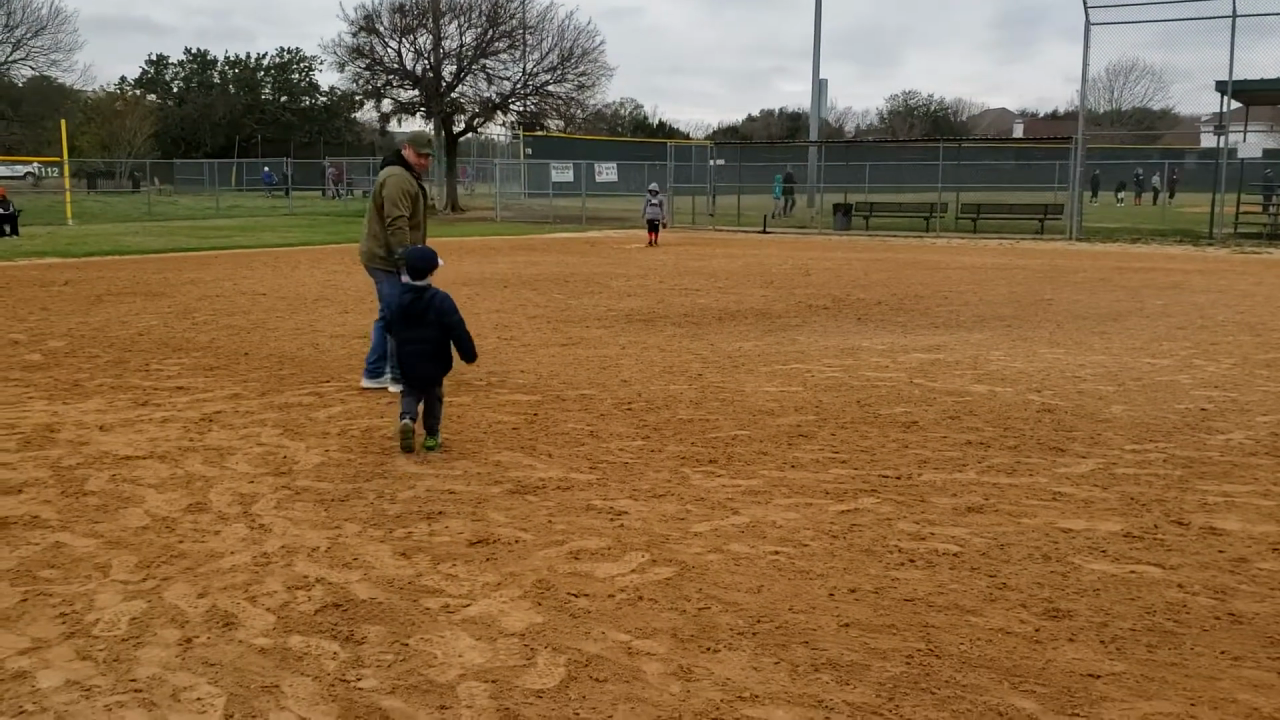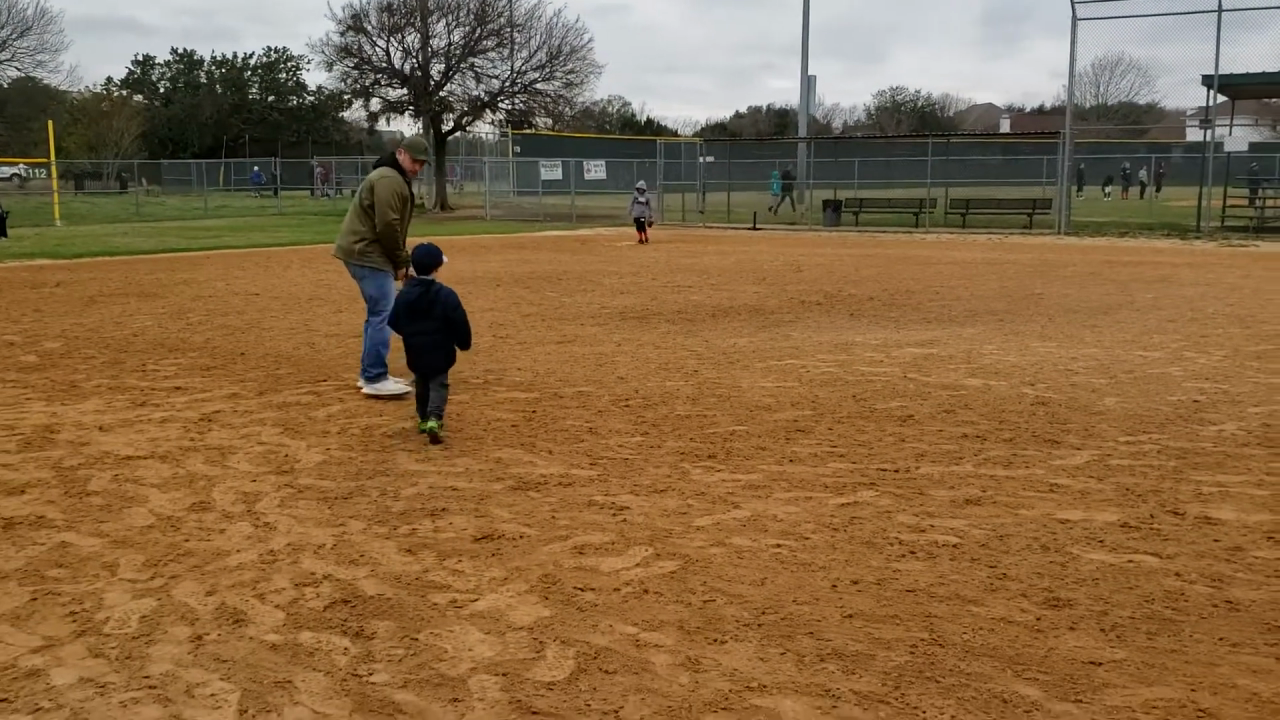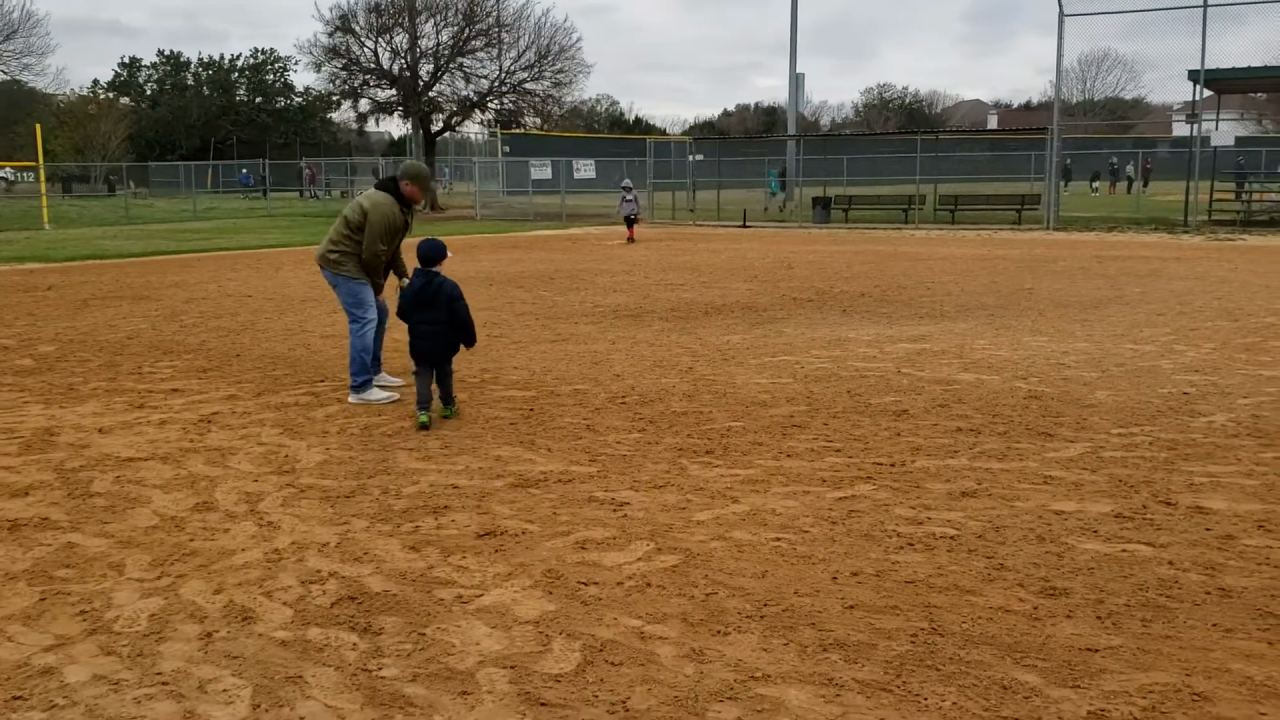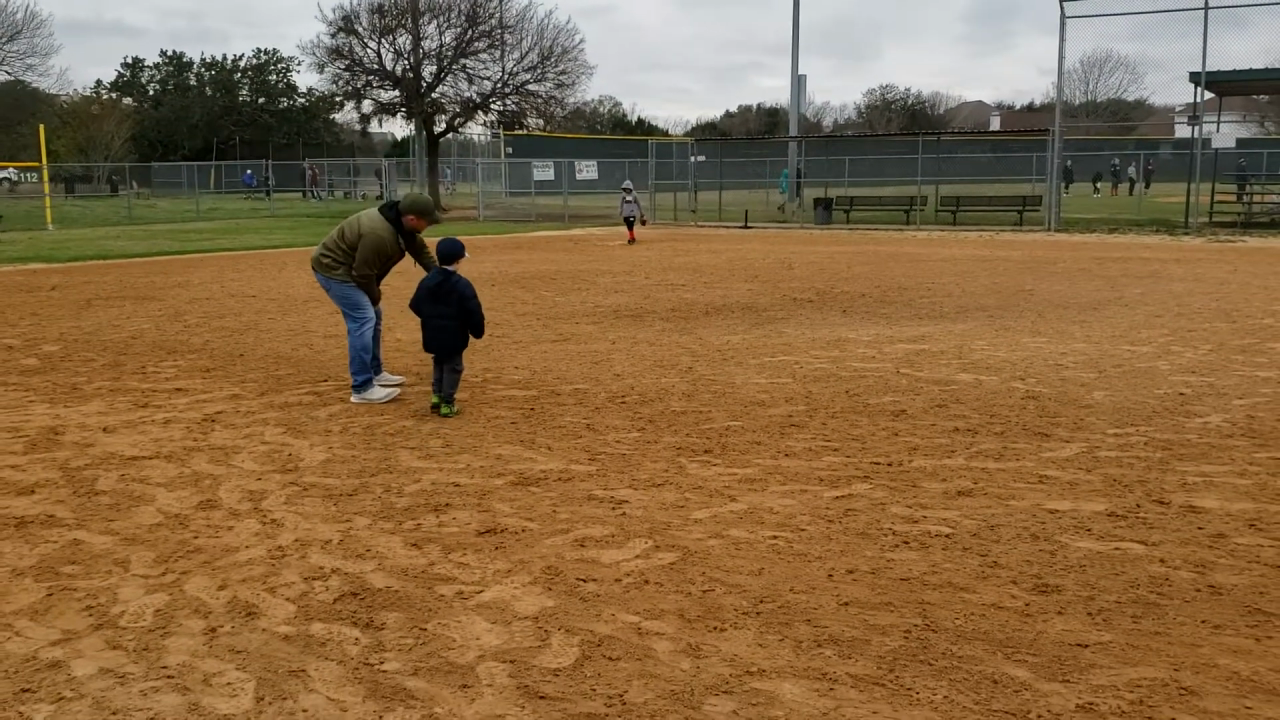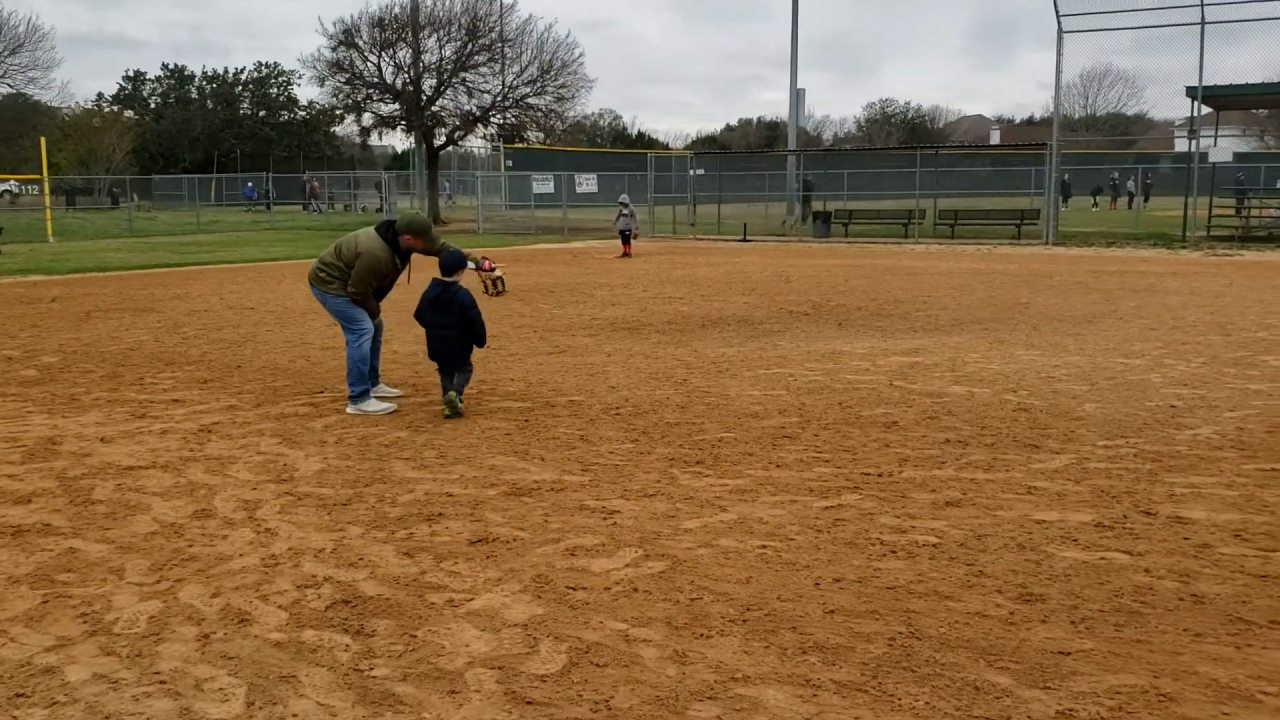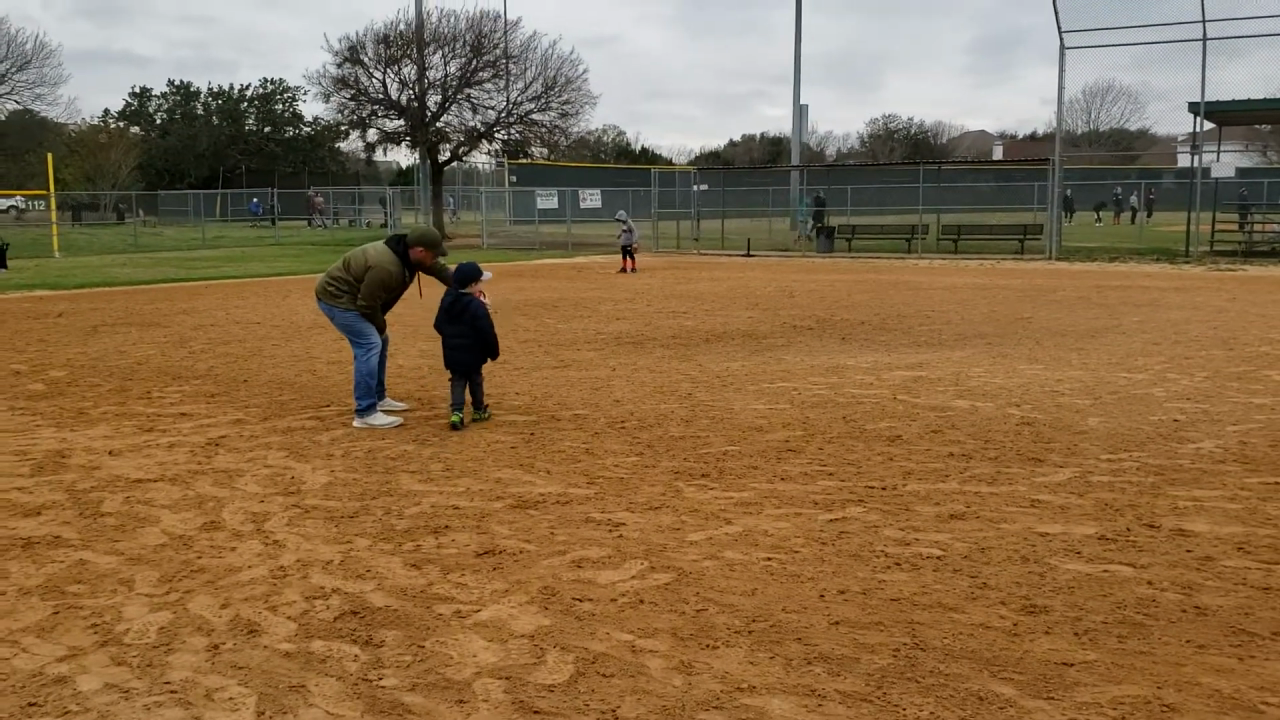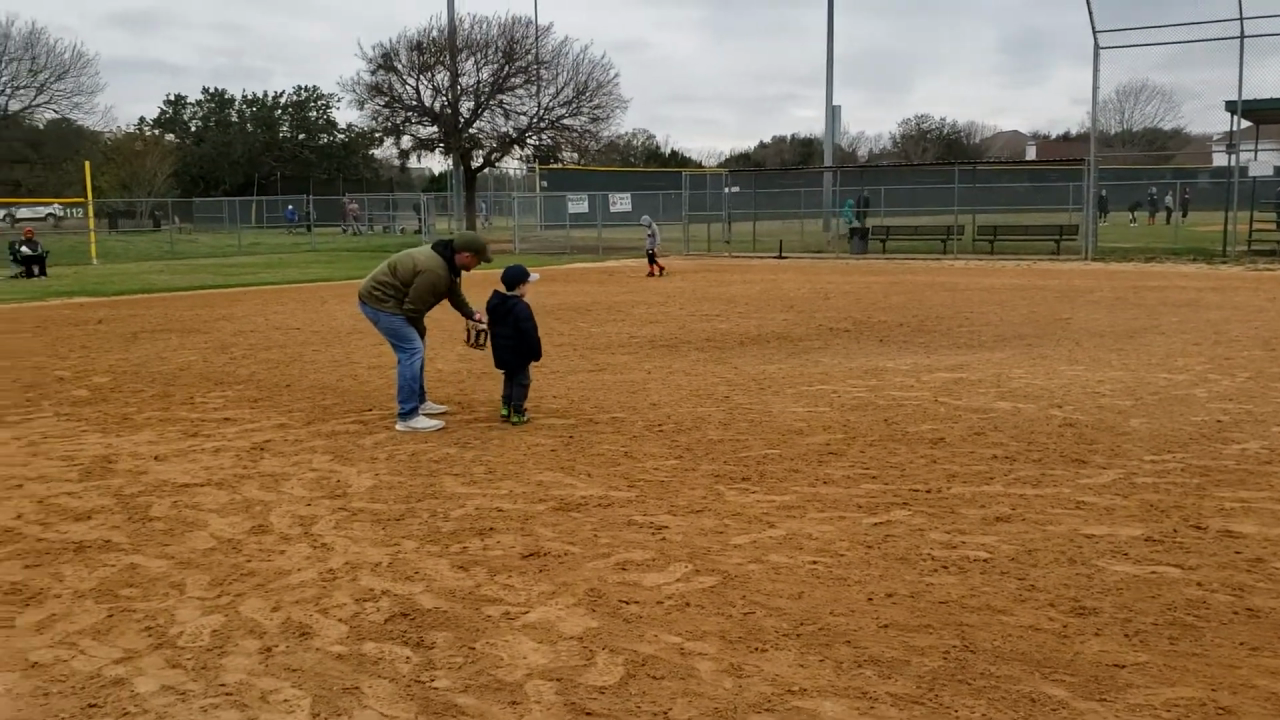
dt=0.3s
person 1, frame 1
left shoulder: (407, 176)
right shoulder: (397, 177)
right elbow: (397, 227)
left hip: (387, 259)
right hip: (390, 260)
left knee: (389, 315)
left ankle: (374, 374)
right ankle: (400, 378)
person 1, frame 2
left shoulder: (395, 179)
right shoulder: (389, 180)
left elbow: (396, 227)
right elbow: (387, 227)
left wrist: (405, 261)
right wrist: (399, 263)
left hip: (365, 254)
right hip: (367, 255)
left knee: (380, 312)
right knee: (383, 313)
left ankle: (374, 373)
right ankle: (374, 379)
person 1, frame 3
left shoulder: (396, 202)
right shoulder: (384, 206)
left elbow: (391, 247)
right elbow: (372, 253)
left wrist: (403, 276)
right wrist: (377, 287)
left hip: (352, 264)
right hip: (342, 263)
left knee: (379, 314)
right knee: (365, 319)
left ankle: (373, 372)
right ankle: (361, 389)
person 1, frame 4
left shoulder: (400, 224)
right shoulder: (377, 234)
left elbow: (420, 251)
right elbow: (363, 274)
right wrist: (375, 297)
left hip: (345, 269)
right hip: (333, 269)
left knee: (372, 316)
right knee: (365, 318)
left ankle: (373, 373)
right ankle: (362, 389)
person 1, frame 5
left shoulder: (402, 237)
right shoulder: (374, 254)
left elbow: (439, 247)
right elbow: (356, 291)
left wrist: (477, 263)
right wrist: (374, 312)
left hip: (351, 283)
right hip: (328, 283)
left knee: (373, 327)
right knee: (362, 330)
left ankle: (371, 384)
right ankle: (358, 400)
person 1, frame 6
left shoulder: (407, 253)
right shoulder: (385, 266)
left elbow: (439, 269)
right elbow: (367, 304)
right wrist: (380, 327)
left hip: (350, 296)
right hip: (336, 297)
left knee: (379, 342)
right knee: (369, 345)
left ankle: (378, 398)
right ankle: (365, 414)
person 1, frame 7
left shoulder: (447, 258)
right shoulder: (434, 271)
left elbow: (454, 293)
right elbow: (413, 308)
left wrist: (472, 314)
right wrist: (421, 332)
left hip: (383, 298)
right hip: (379, 302)
left knee: (415, 348)
right knee: (412, 350)
left ankle: (419, 402)
right ankle: (408, 418)
person 2, frame 1
left shoulder: (399, 301)
right shoulder: (441, 300)
left elbow: (391, 329)
right elbow: (458, 331)
right wrist: (469, 355)
left hip: (407, 362)
right hip: (434, 362)
left knee: (410, 393)
right knee: (433, 396)
left ankle: (407, 420)
right ankle: (431, 436)
person 2, frame 2
left shoulder: (404, 295)
right shoulder: (446, 295)
left elbow: (394, 323)
right elbow: (460, 324)
right wrist: (464, 343)
left hip: (415, 353)
right hip: (440, 353)
left knee: (422, 383)
right knee: (439, 385)
left ankle: (424, 418)
right ankle: (433, 420)
person 2, frame 3
left shoulder: (411, 286)
right shoulder: (449, 287)
left elbow: (402, 313)
right elbow: (462, 316)
right wrist: (469, 339)
left hip: (419, 342)
right hip: (444, 341)
left knee: (423, 374)
right knee: (444, 372)
left ankle: (423, 411)
right ankle: (448, 405)
person 2, frame 4
left shoulder: (427, 281)
right shoulder: (463, 285)
left elbow: (415, 305)
right elbow: (474, 312)
right wrist: (477, 331)
left hip: (432, 335)
right hip: (454, 336)
left knee: (439, 363)
right knee: (453, 367)
left ankle: (437, 396)
right ankle: (447, 403)
person 2, frame 5
left shoulder: (430, 292)
right shoulder: (463, 295)
left elbow: (419, 315)
right elbow: (475, 321)
right wrist: (480, 340)
left hip: (436, 345)
right hip: (458, 344)
left knee: (445, 372)
right knee: (464, 369)
left ankle: (449, 404)
right ankle: (454, 394)
person 2, frame 6
left shoulder: (446, 302)
right shoulder: (477, 305)
left elbow: (438, 326)
right elbow: (487, 332)
right wrist: (493, 352)
left hip: (452, 354)
right hip: (472, 353)
left knee: (457, 381)
right knee: (475, 380)
left ankle: (456, 413)
right ankle: (479, 410)
person 2, frame 7
left shoulder: (494, 303)
right shoulder: (521, 307)
left elbow: (491, 326)
right elbow: (530, 334)
right wrist: (536, 353)
left hip: (501, 353)
right hip: (518, 353)
left knee: (509, 377)
right knee: (521, 381)
left ankle: (506, 407)
right ankle: (518, 413)
